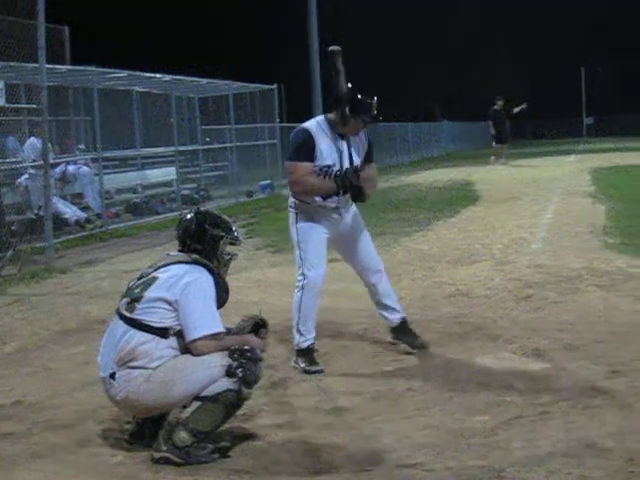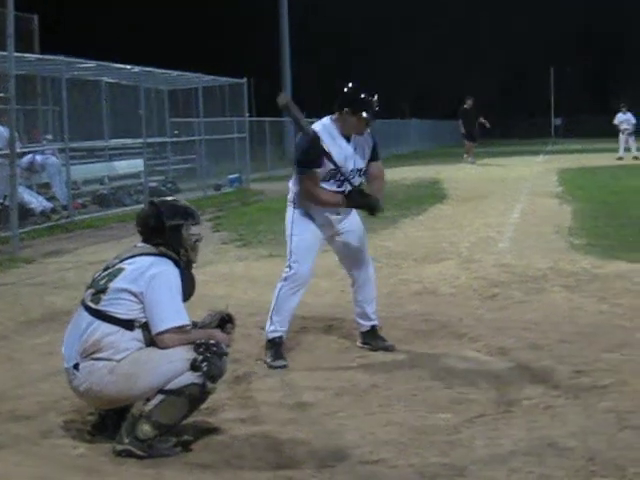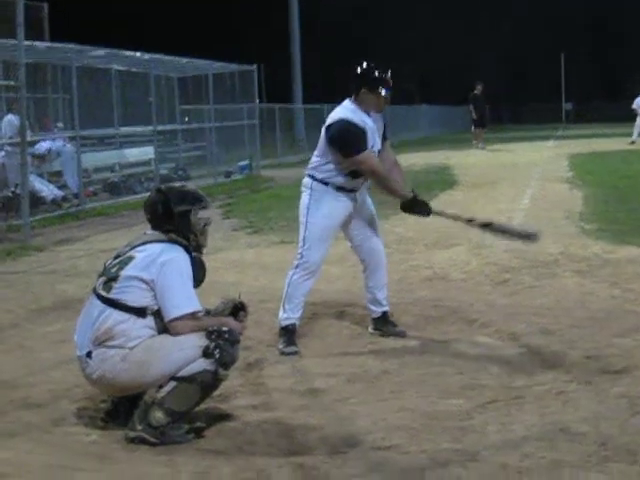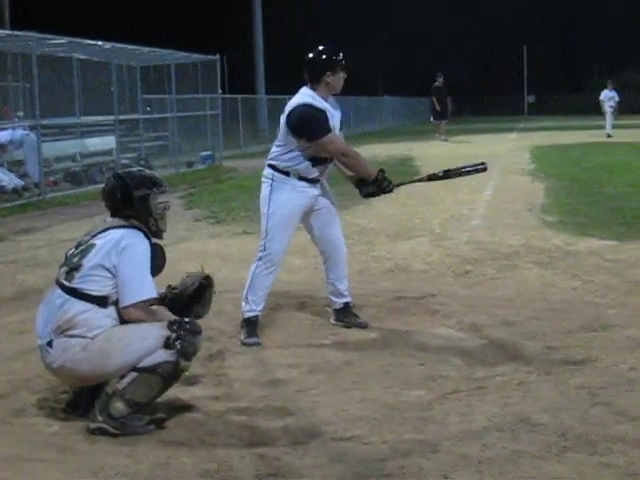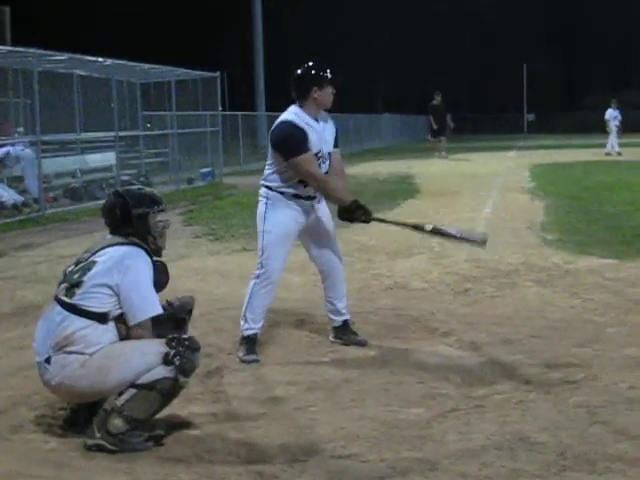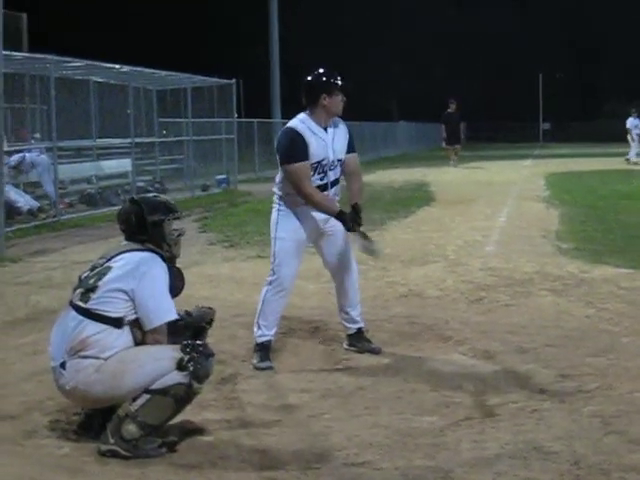
dt=0.3s
person 1, frame 1
left shoulder: (362, 139)
right shoulder: (307, 135)
left elbow: (371, 181)
right elbow: (298, 183)
left wrist: (360, 188)
right wrist: (338, 184)
left hip: (346, 213)
right hip: (310, 215)
left knee: (373, 268)
right knee: (312, 279)
left ankle: (399, 326)
right ankle: (304, 348)
person 1, frame 2
left shoulder: (366, 138)
right shoulder: (314, 138)
left elbow: (377, 176)
right elbow: (310, 191)
left wrist: (372, 198)
right wrist: (350, 199)
left hip: (345, 213)
right hip: (308, 211)
left knee: (364, 270)
right knee: (298, 273)
left ankle: (369, 331)
right ankle: (274, 340)
person 1, frame 3
left shoulder: (371, 118)
right shoulder: (345, 124)
left elbow: (387, 160)
right elbow: (376, 171)
left wrist: (405, 196)
right wrist: (410, 198)
left hip: (356, 195)
right hip: (324, 195)
left knee: (375, 255)
right knee: (309, 261)
left ankle: (380, 316)
right ankle: (287, 327)
person 1, frame 4
left shoulder: (328, 104)
right shoulder: (306, 109)
left elbow: (339, 151)
right elbow: (342, 152)
left wrist: (358, 181)
right wrist: (376, 176)
left hip: (316, 185)
right hip: (285, 186)
left knee: (335, 247)
right knee: (271, 253)
left ankle: (341, 308)
right ankle: (250, 318)
person 1, frame 5
left shoulder: (327, 123)
right shoulder: (289, 127)
left elbow: (335, 168)
right elbow: (314, 176)
left wrist: (345, 204)
right wrist: (350, 203)
left hip: (315, 203)
right hip: (280, 205)
left knee: (334, 264)
right knee: (269, 271)
left ankle: (340, 325)
right ankle: (249, 336)
person 1, frame 6
left shoulder: (341, 129)
right shoulder: (294, 134)
left elbow: (353, 172)
right elbow: (303, 188)
left wrist: (354, 208)
right wrist: (338, 213)
left hip: (329, 211)
right hip: (293, 212)
left knee: (347, 272)
right knee: (281, 278)
left ankle: (354, 333)
right ankle: (262, 343)
person 2, frame 1
left shoulder: (167, 267)
right shoulder: (195, 275)
right elbow: (202, 345)
left wrist: (235, 334)
right wrist: (245, 341)
left hip: (118, 380)
right hip: (137, 383)
left knee: (214, 353)
right knee: (245, 362)
left ankle: (152, 424)
right ankle: (177, 442)
person 2, frame 2
left shoulder: (134, 258)
right shoulder: (161, 267)
right elbow: (168, 338)
left wrist: (201, 327)
right wrist: (211, 335)
right hip: (100, 375)
left knee: (184, 343)
right knee: (210, 357)
left ankle: (114, 416)
right ankle: (139, 436)
person 2, frame 3
left shoulder: (144, 246)
right shoulder: (171, 254)
right elbow: (181, 325)
left wrist: (213, 315)
right wrist: (224, 324)
left hip: (95, 358)
right hip: (113, 362)
left knee: (197, 331)
right knee: (223, 344)
left ankle: (128, 404)
right ankle: (152, 422)
person 2, frame 4
left shoulder: (106, 233)
right shoulder: (132, 239)
right elbow: (134, 312)
right wrist: (174, 322)
left hip: (56, 347)
right hip: (74, 352)
left knee: (147, 323)
right knee: (185, 335)
left ankle: (89, 393)
right ankle: (113, 413)
person 2, frame 5
left shoulder: (104, 251)
right shoulder: (133, 256)
right elbow: (140, 332)
left wrist: (167, 311)
left hip: (53, 364)
right hip: (72, 369)
right knee: (183, 351)
left ankle: (87, 410)
right ankle: (110, 429)
person 2, frame 6
left shoulder: (119, 257)
right shoulder: (149, 262)
right elbow: (156, 337)
left wrist: (186, 320)
left hip: (68, 369)
right hip: (87, 375)
right knee: (198, 357)
left ankle: (102, 414)
right ankle: (124, 435)
